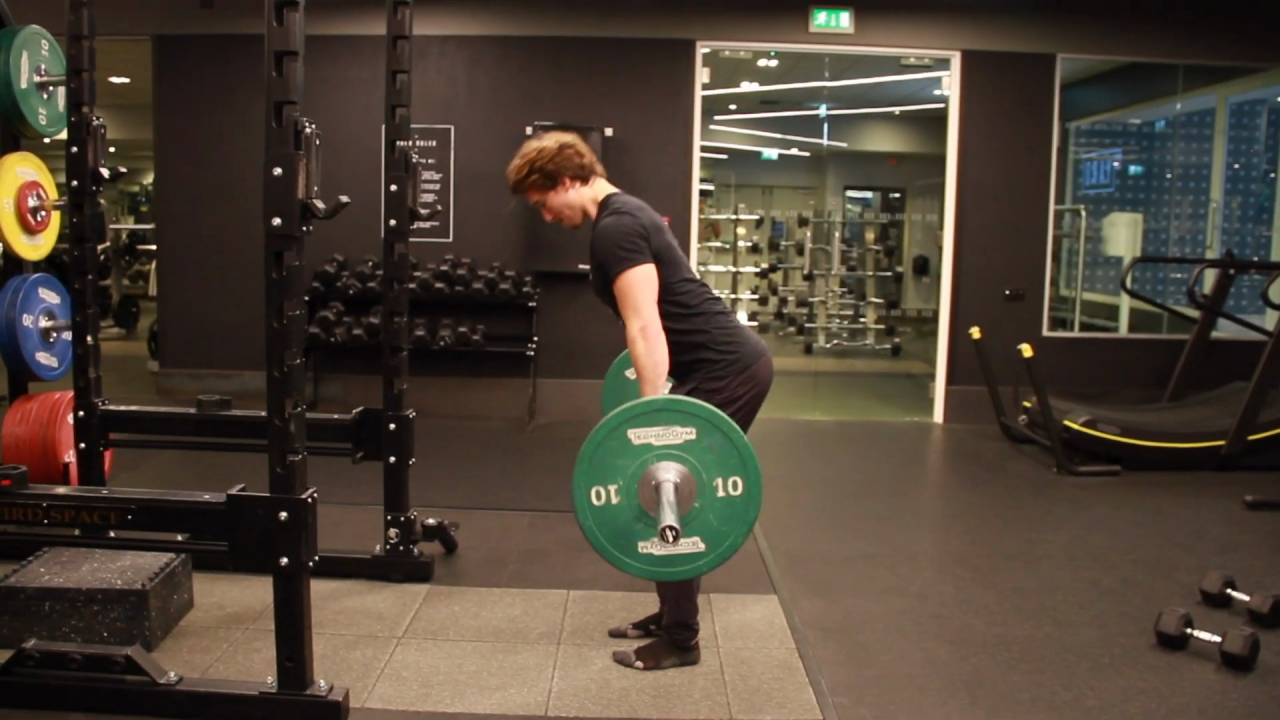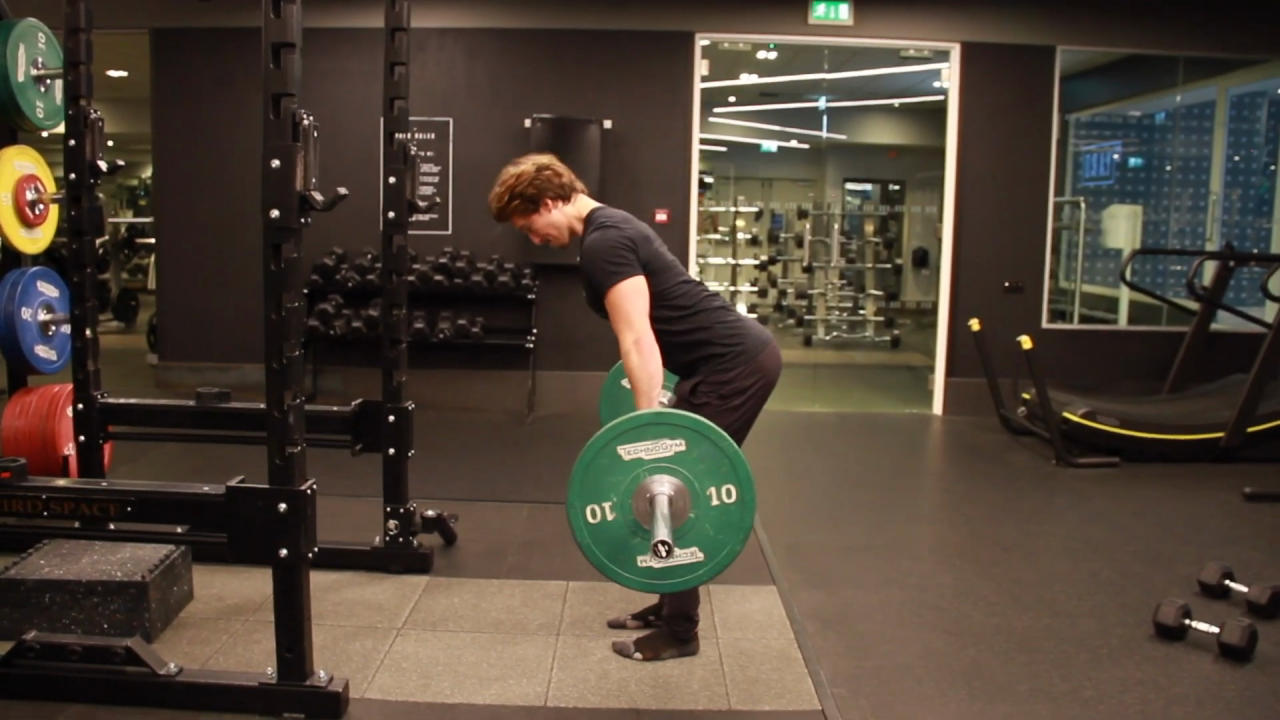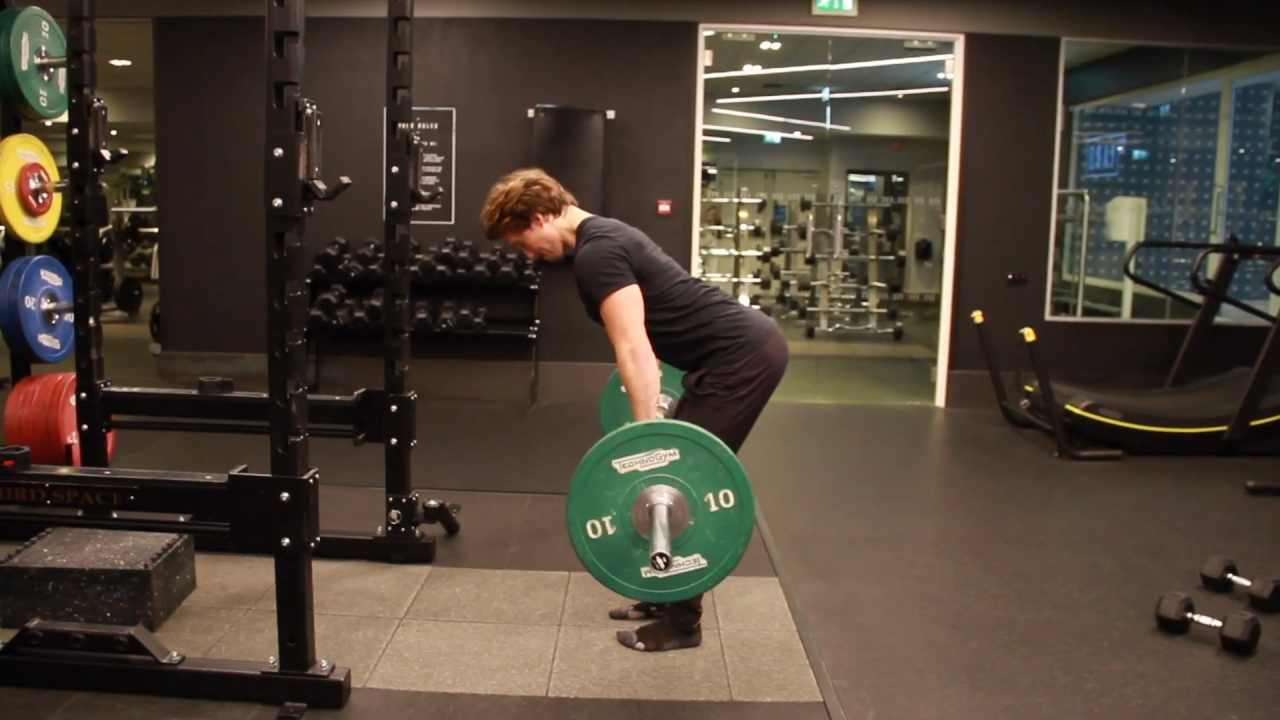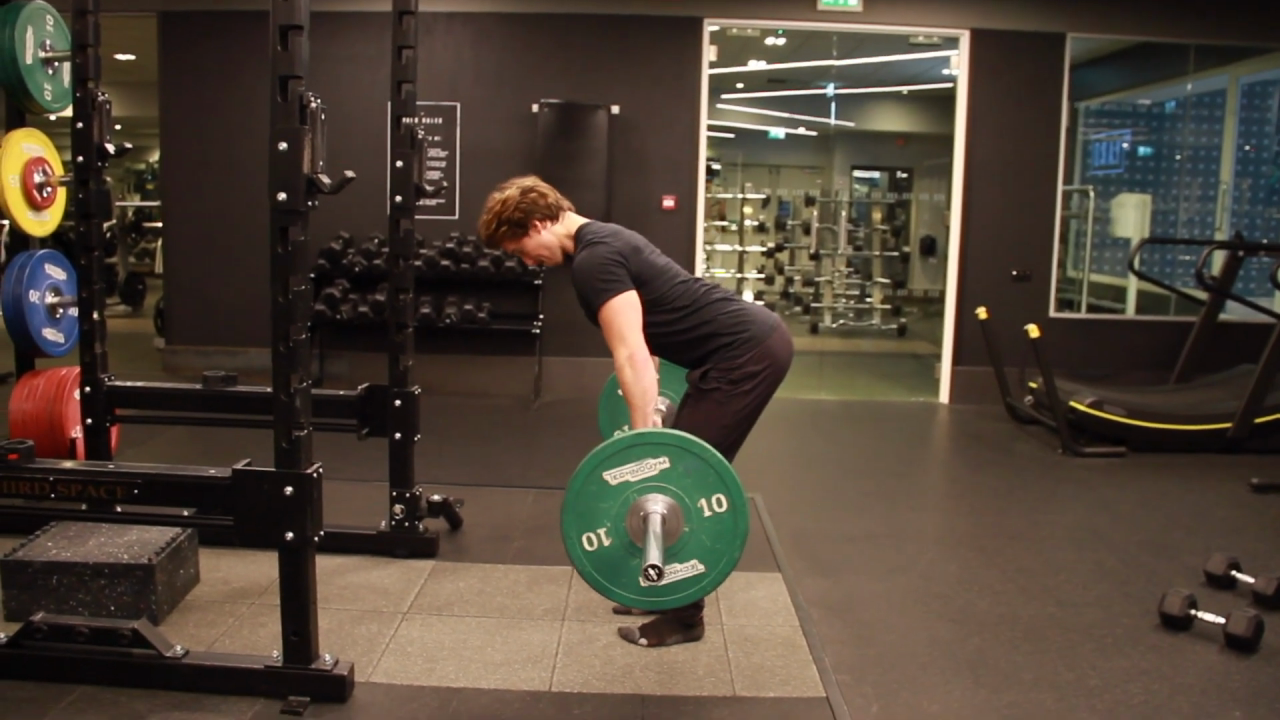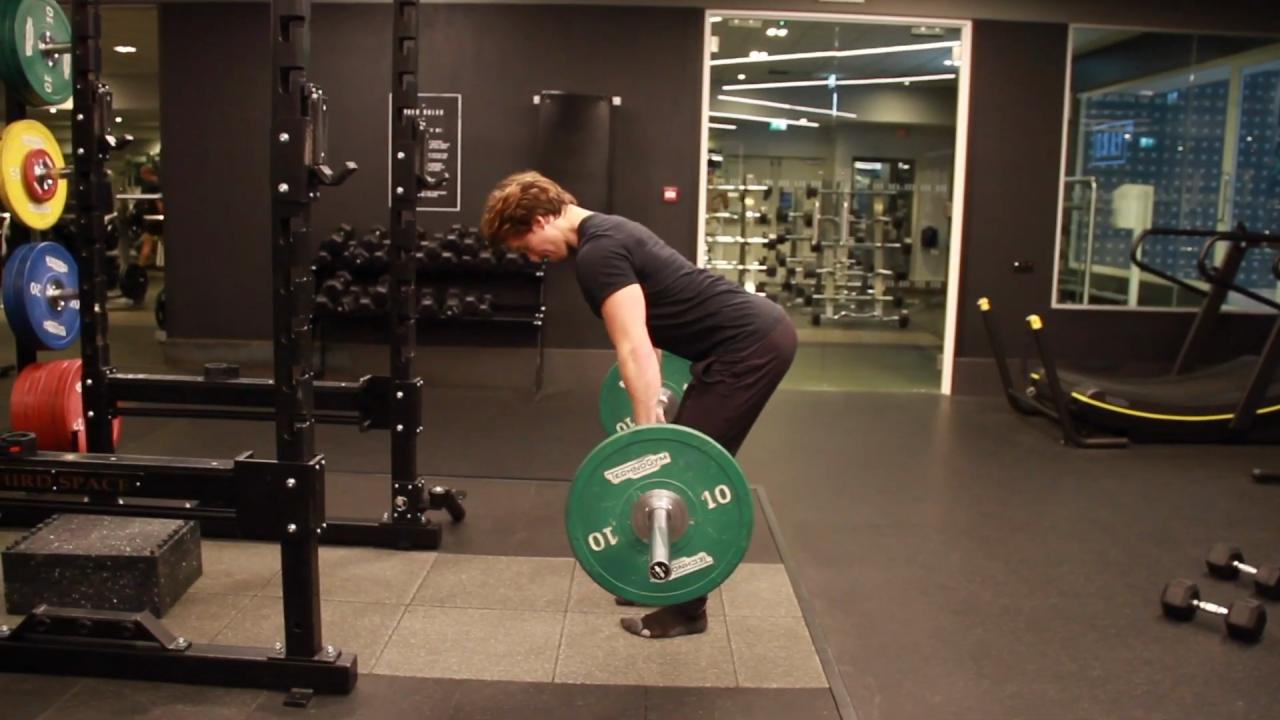
dt=0.3s
person 1, frame 1
left shoulder: (614, 229)
right shoulder: (625, 214)
left elbow: (645, 328)
left hip: (727, 371)
right hip: (728, 362)
left ankle: (680, 640)
right ankle: (671, 615)
person 1, frame 2
left shoulder: (601, 245)
right shoulder: (611, 228)
left elbow: (638, 340)
right elbow: (643, 333)
right wrist: (653, 417)
left hip: (735, 365)
right hip: (742, 354)
left ankle: (678, 631)
right ankle: (669, 603)
person 1, frame 3
left shoulder: (595, 255)
right shoulder: (604, 236)
left elbow: (633, 349)
right elbow: (642, 338)
right wrist: (652, 420)
left hip: (742, 356)
right hip: (750, 344)
left ankle: (681, 621)
right ankle: (669, 595)
person 1, frame 4
left shoulder: (592, 261)
right shoulder: (604, 240)
left elbow: (631, 355)
right elbow: (643, 339)
right wrist: (651, 412)
left hip: (746, 353)
right hip: (756, 340)
left ankle: (683, 617)
person 1, frame 5
left shoulder: (597, 254)
right shoulder: (608, 231)
left elbow: (634, 348)
right elbow: (646, 332)
right wrist: (654, 408)
left hip: (750, 346)
right hip: (759, 331)
left ankle: (686, 608)
